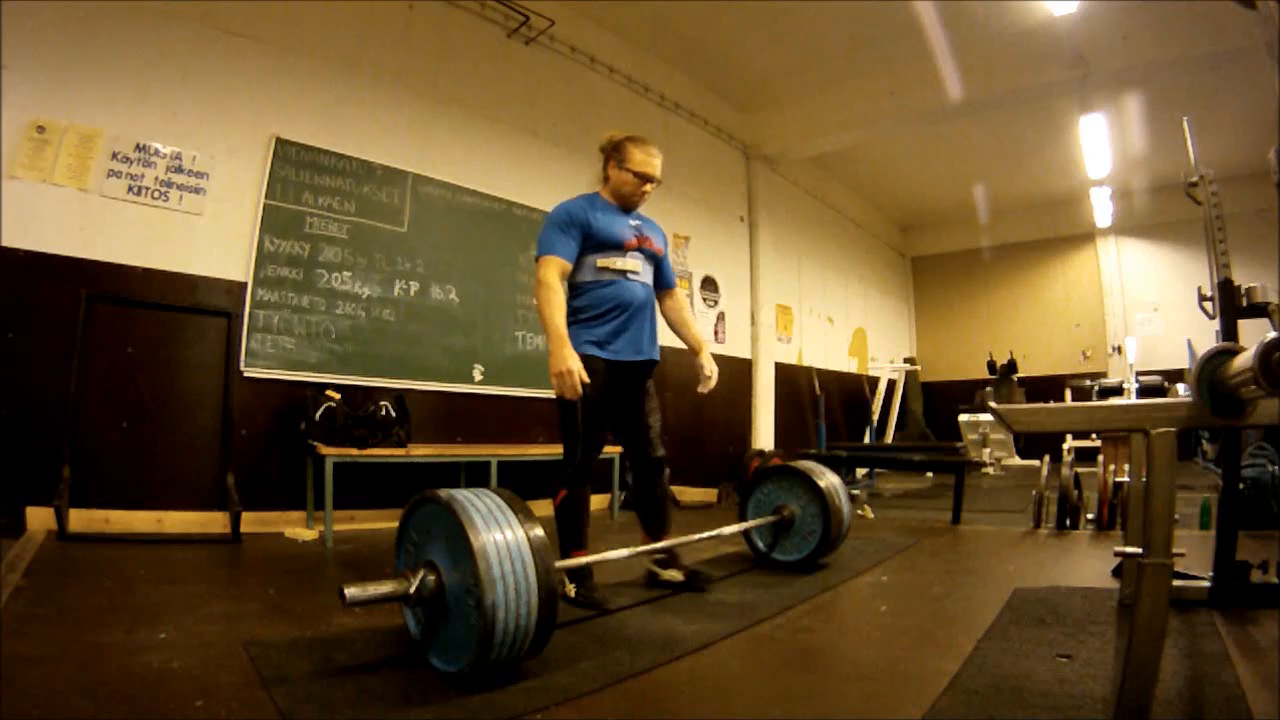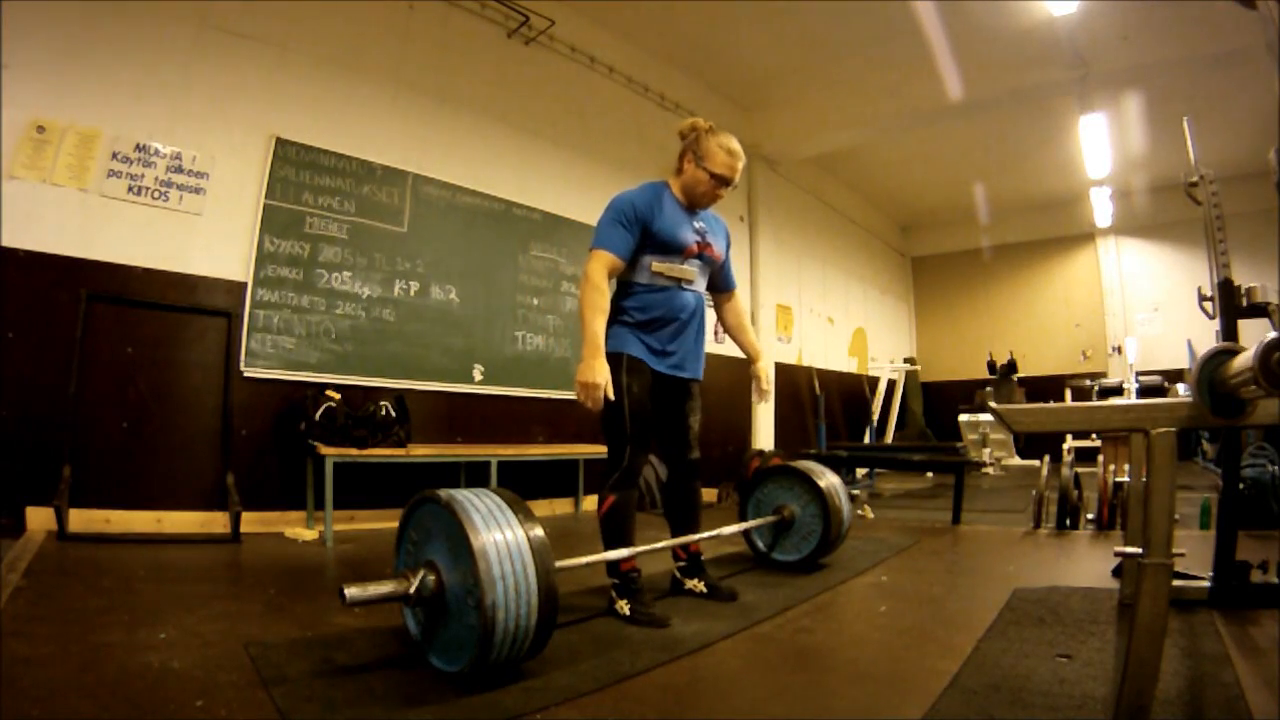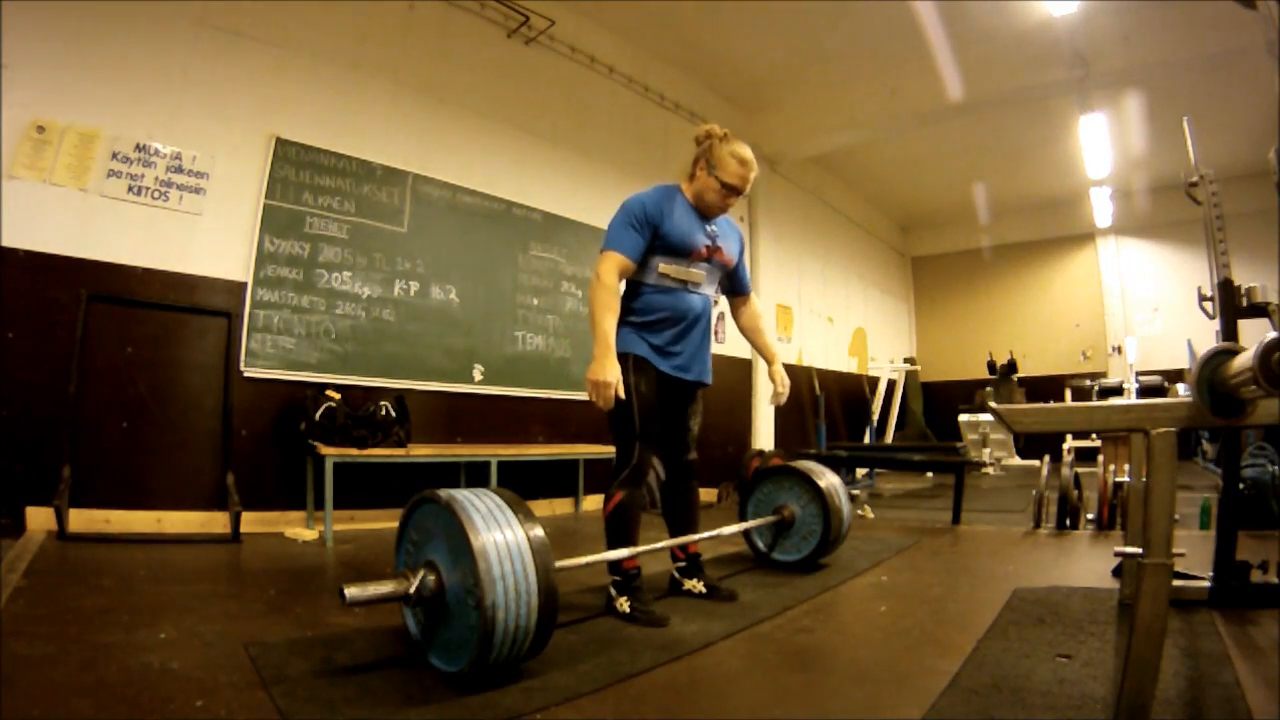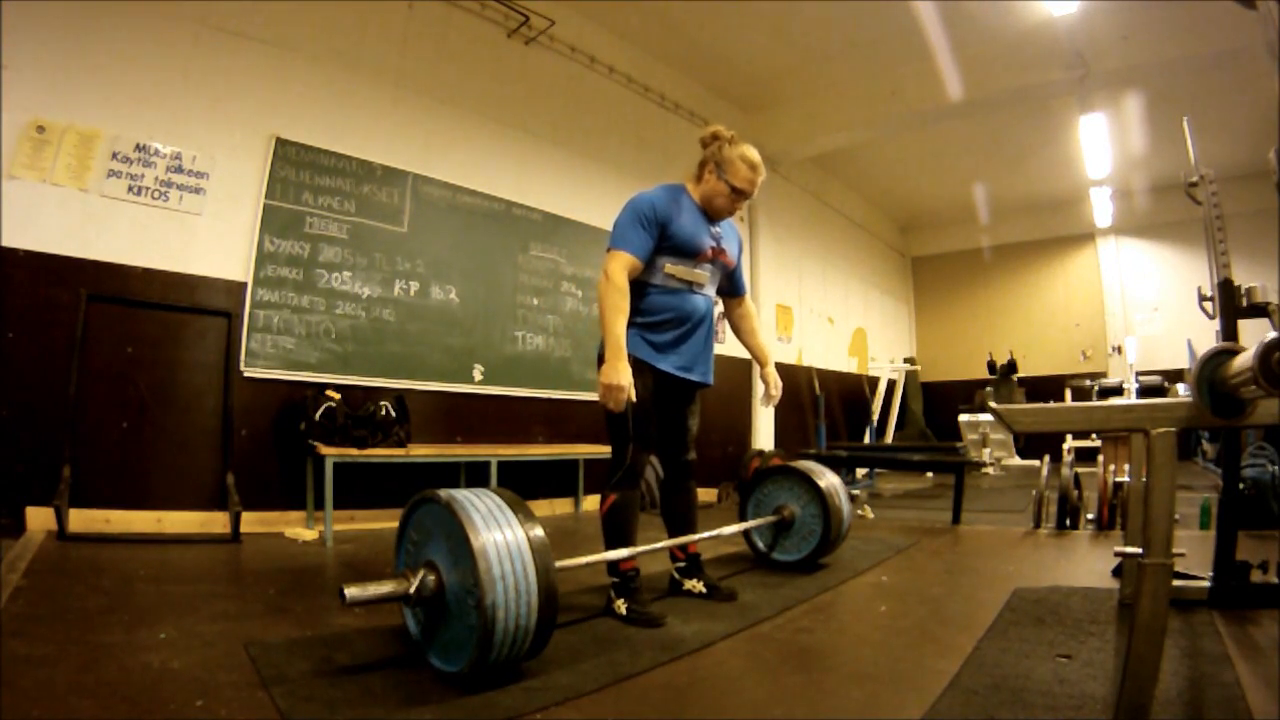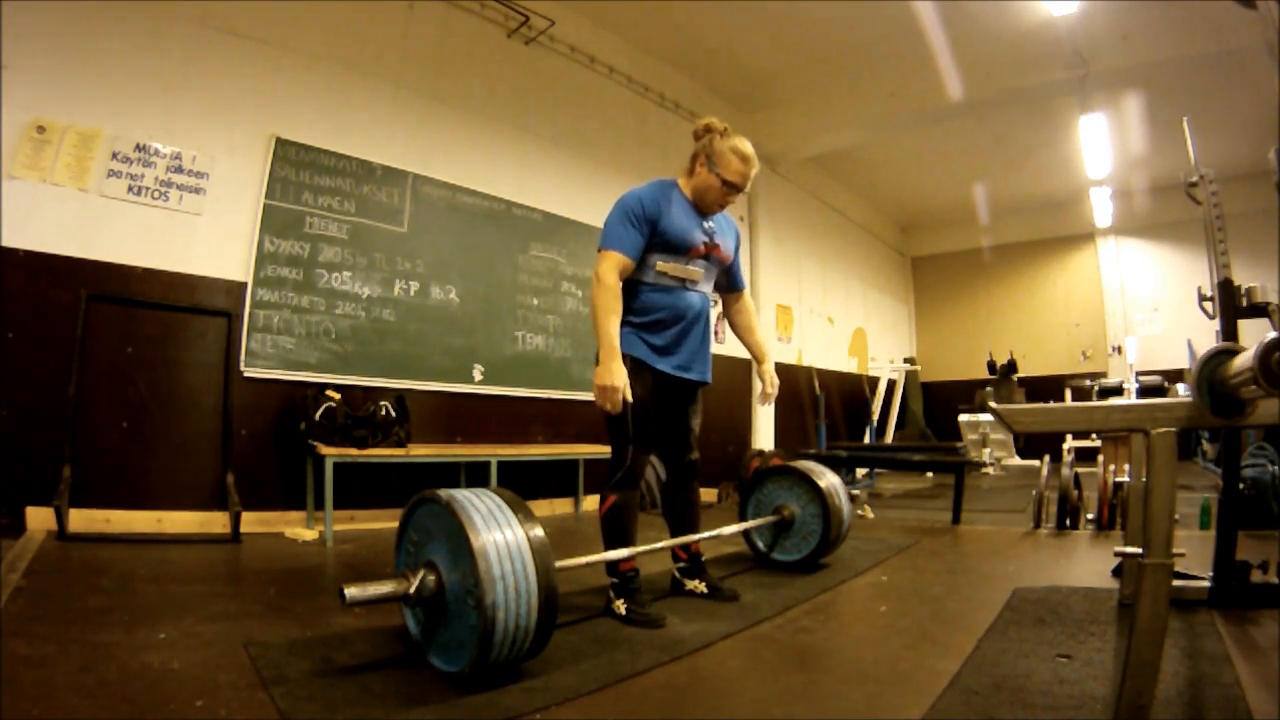
dt=1s
person 1, frame 1
left shoulder: (653, 232)
right shoulder: (575, 214)
left elbow: (670, 297)
right elbow: (550, 278)
left wrist: (701, 350)
right wrist: (560, 347)
left hip: (638, 359)
right hip: (589, 356)
left knee: (651, 459)
right knee: (582, 462)
left ankle: (662, 558)
right ankle: (575, 573)
person 1, frame 2
left shoulder: (717, 230)
right shoulder: (636, 205)
left elbow: (728, 300)
right elbow: (598, 275)
left wrist: (757, 358)
right wrist: (593, 354)
left hip: (682, 363)
right hip: (631, 356)
left knee: (686, 465)
right knee: (628, 465)
left ankle: (689, 568)
right ankle: (624, 586)
person 1, frame 3
left shoulder: (730, 235)
right shoulder: (648, 207)
left elbow: (744, 303)
right elbow: (608, 275)
left wrist: (773, 360)
right wrist: (604, 353)
left hip: (687, 365)
right hip: (639, 356)
left knee: (682, 466)
right knee: (636, 465)
left ankle: (687, 569)
right ankle: (623, 585)
person 1, frame 4
left shoulder: (729, 236)
right shoulder: (653, 206)
left elbow: (738, 304)
right elbow: (615, 275)
left wrist: (766, 362)
right wrist: (615, 357)
left hip: (686, 365)
right hip: (639, 359)
left knee: (681, 466)
right knee: (630, 464)
left ankle: (686, 569)
right ankle: (623, 586)
person 1, frame 5
left shoulder: (727, 230)
right shoulder: (645, 203)
left elbow: (736, 300)
right elbow: (607, 275)
left wrist: (763, 359)
right wrist: (609, 358)
left hip: (687, 364)
right hip: (637, 358)
left knee: (685, 466)
right knee: (630, 466)
left ankle: (689, 569)
right ankle: (623, 587)
